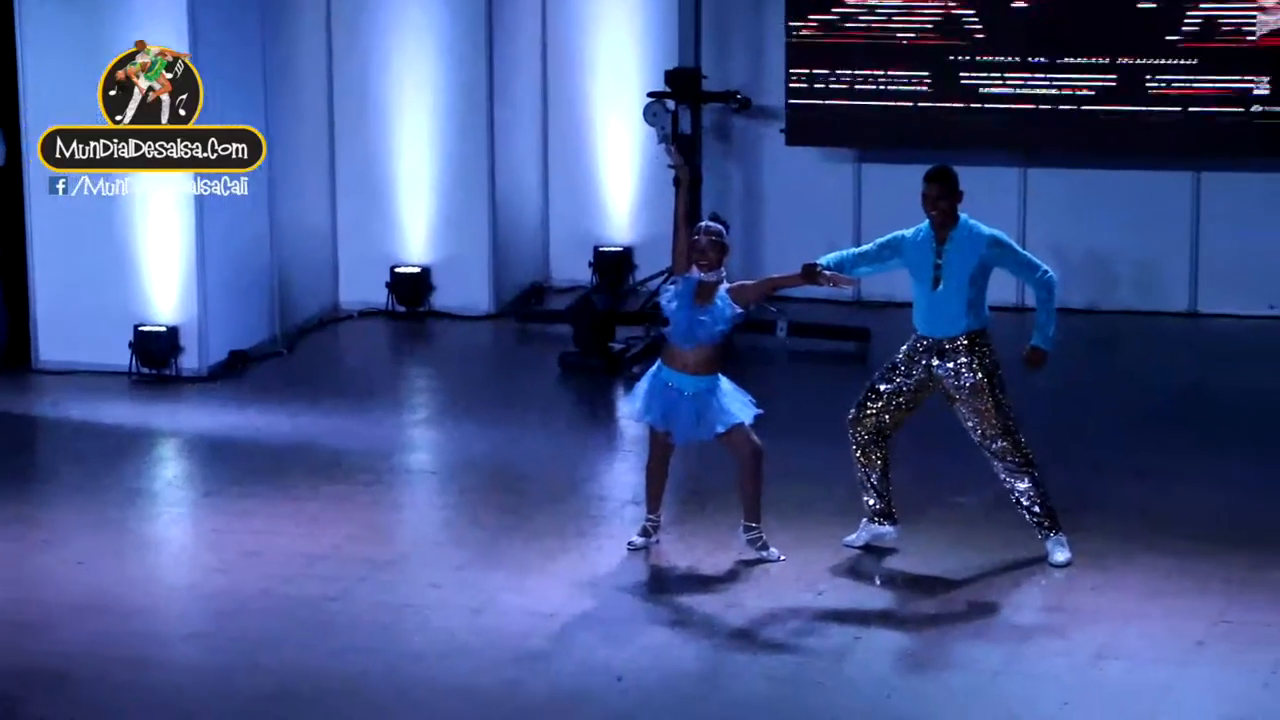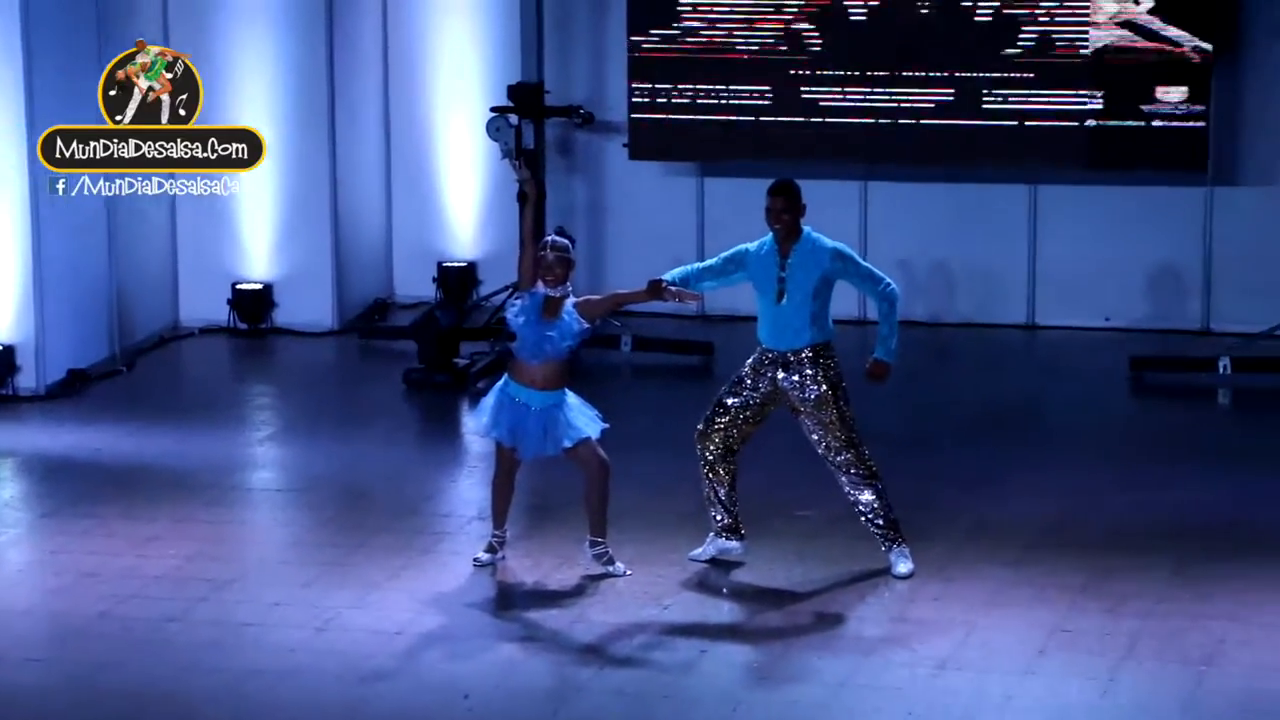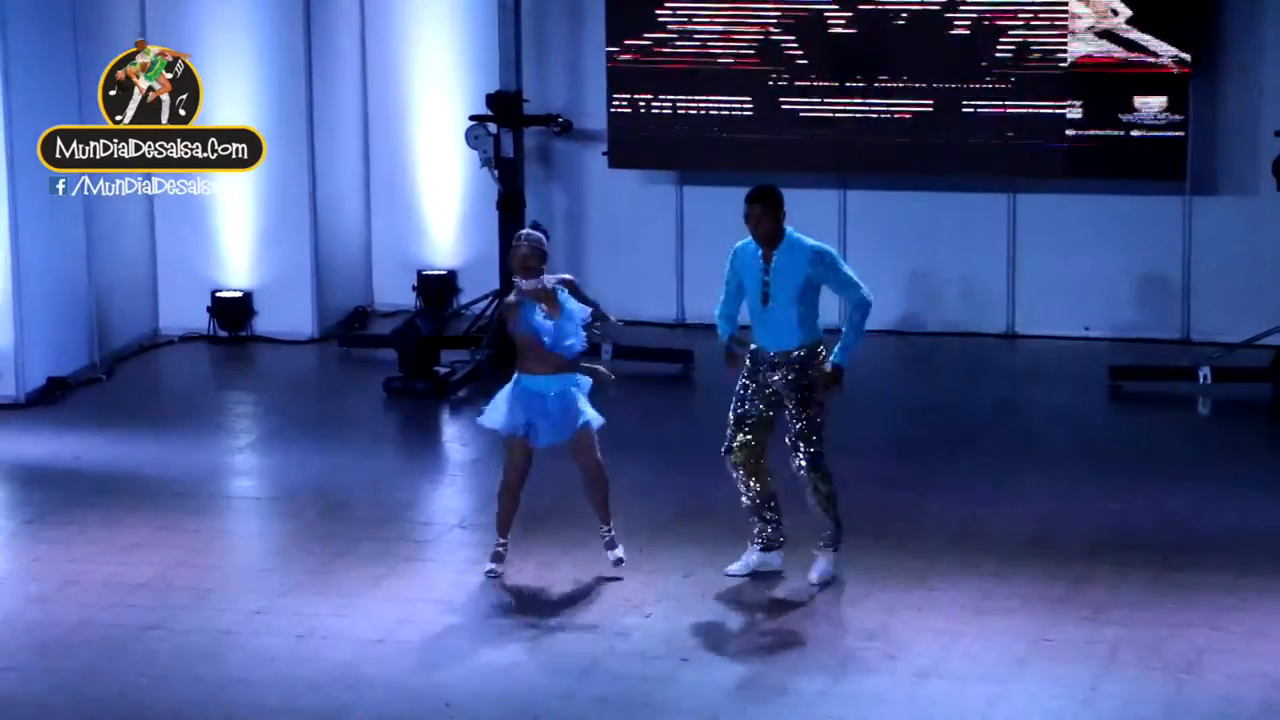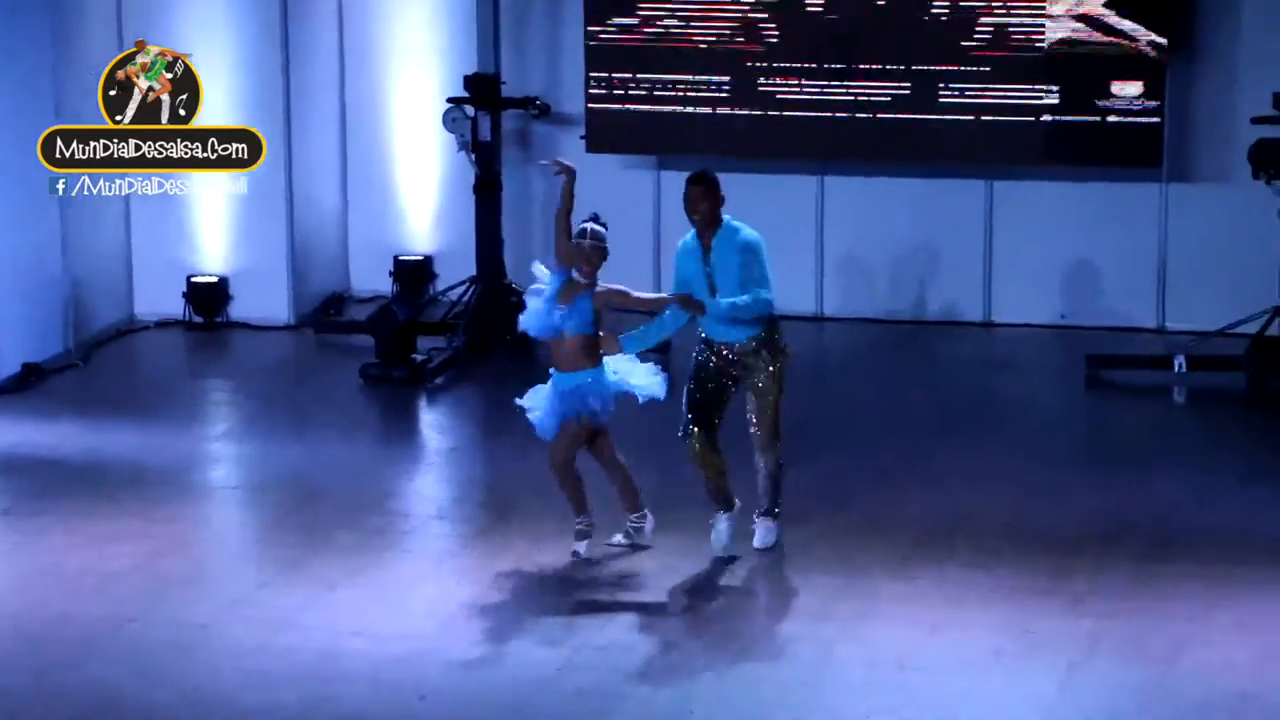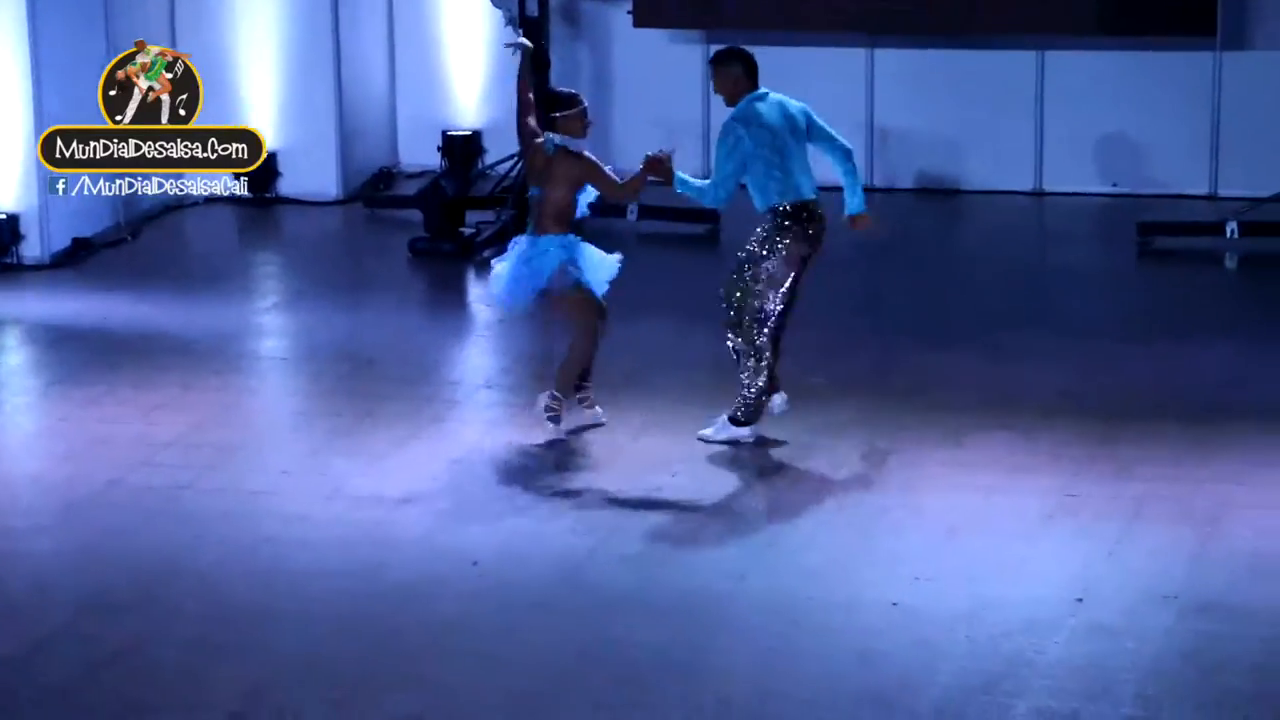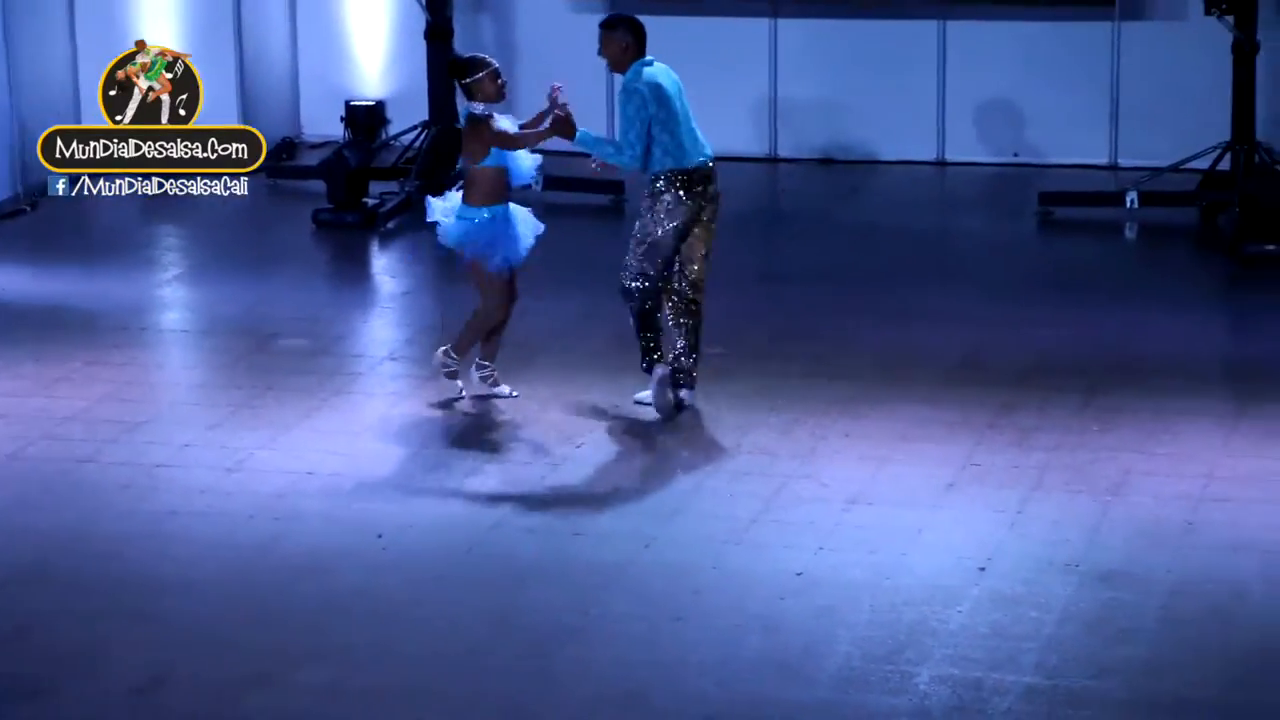
dt=0.7s
person 1, frame 1
left shoulder: (985, 242)
right shoulder: (909, 242)
left elbow: (1043, 279)
right elbow: (859, 258)
left wrist: (1041, 341)
right wrist: (822, 265)
left hip: (966, 354)
right hip: (921, 351)
left knee: (1002, 444)
right knee: (864, 422)
left ankle: (1052, 533)
right ankle: (880, 520)
person 1, frame 2
left shoulder: (829, 255)
right shoulder: (752, 256)
left elbow: (885, 291)
right elbow: (703, 272)
left wrist: (884, 353)
right wrist: (668, 281)
left hip: (811, 366)
right hip: (766, 363)
left knee: (845, 456)
right knee: (712, 437)
left ankle: (895, 545)
right ankle: (726, 534)
person 1, frame 3
left shoulder: (813, 255)
right shoulder: (741, 255)
left elbow: (860, 302)
right elbow: (726, 311)
left wrist: (839, 360)
right wrist: (732, 344)
left hip: (802, 363)
right hip: (759, 360)
left knee: (804, 457)
right knee: (740, 452)
left ankle: (829, 547)
right ankle: (766, 545)
person 1, frame 4
left shoulder: (745, 242)
right shoulder: (685, 250)
left elbow: (760, 303)
right elbow: (677, 315)
left wrist: (705, 308)
right wrist: (626, 343)
left hip: (758, 349)
right hip: (713, 350)
left knee: (764, 440)
right knee: (696, 433)
left ankle: (766, 515)
right ankle: (724, 509)
person 1, frame 5
left shoulder: (737, 127)
right shoulder: (793, 109)
left elbow: (719, 195)
right elbow: (843, 152)
left wrist: (672, 176)
right wrist: (856, 204)
left hip: (785, 226)
right hip: (811, 219)
left knee: (760, 323)
right knee: (737, 298)
left ankle: (742, 421)
right ankle: (766, 392)
person 1, frame 6
left shoulder: (635, 89)
right shoulder: (663, 75)
left elbow: (631, 156)
left wrist: (577, 136)
right wrist: (611, 155)
left hip: (674, 191)
right hip: (701, 183)
left knee: (640, 285)
right knee: (685, 287)
left ankle: (659, 369)
right ankle: (680, 383)
person 2, frame 1
left shoulder: (733, 295)
right shoulder: (681, 281)
left elbow: (774, 283)
right elbow: (680, 228)
left wrist: (812, 277)
right wrist: (683, 182)
left hip: (708, 388)
right hip: (668, 382)
left knee: (750, 451)
right knee: (659, 453)
left ankle: (752, 531)
right ankle: (651, 523)
person 2, frame 2
left shoulder: (580, 309)
right shoulder: (528, 295)
left elbow: (620, 299)
right elbow: (526, 244)
left wrist: (657, 293)
right wrist: (530, 198)
left hip: (555, 403)
right hip: (514, 398)
left knee: (597, 466)
right knee: (505, 469)
left ankle: (598, 546)
right ankle: (497, 540)
person 2, frame 3
left shoulder: (566, 286)
right shoulder: (513, 306)
left elbow: (590, 309)
right elbow: (539, 352)
right wrist: (588, 368)
left hip: (566, 391)
right hip: (528, 393)
left knee: (592, 466)
right knee: (514, 474)
left ankle: (608, 534)
right ankle: (501, 545)
person 2, frame 4
left shoulder: (604, 296)
right shoulder: (560, 275)
left elbow: (658, 302)
right elbow: (562, 220)
left wrist: (701, 305)
right wrist: (569, 180)
left hip: (588, 385)
right hip: (564, 387)
left knee: (560, 461)
right knee: (606, 459)
left ankle: (583, 524)
right ankle: (637, 520)
person 2, frame 5
left shoulder: (536, 149)
right shoulder: (579, 162)
left elbow: (526, 110)
right elbow: (620, 193)
left wrist: (525, 66)
right wrist: (648, 171)
left hip: (542, 250)
right hip: (555, 254)
left knee: (591, 321)
right knee: (589, 327)
left ankle: (580, 394)
right ankle: (556, 400)
person 2, frame 6
left shoulder: (491, 120)
right shoulder: (478, 126)
left elbow: (516, 133)
right elbow: (518, 142)
left wrist: (549, 109)
right wrist: (555, 130)
left hip: (499, 217)
right hip: (480, 221)
left knee: (507, 297)
right knee: (494, 305)
left ankle: (485, 371)
right ankle: (451, 355)
